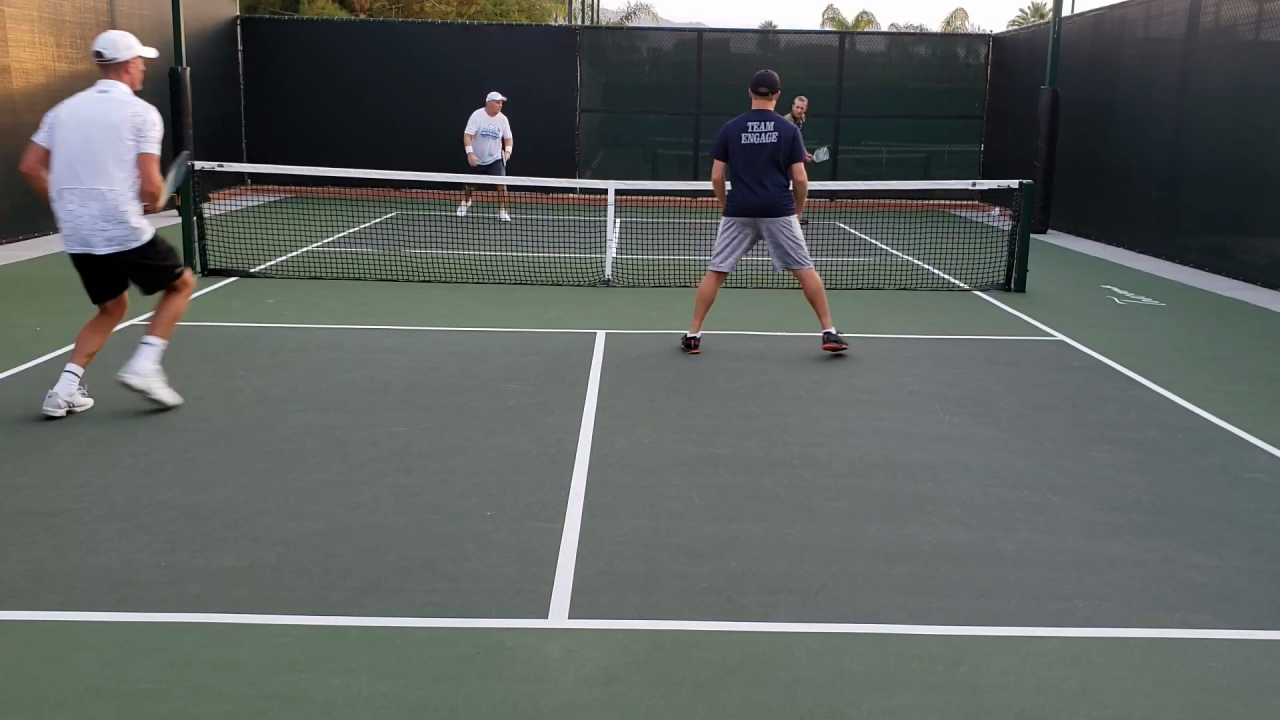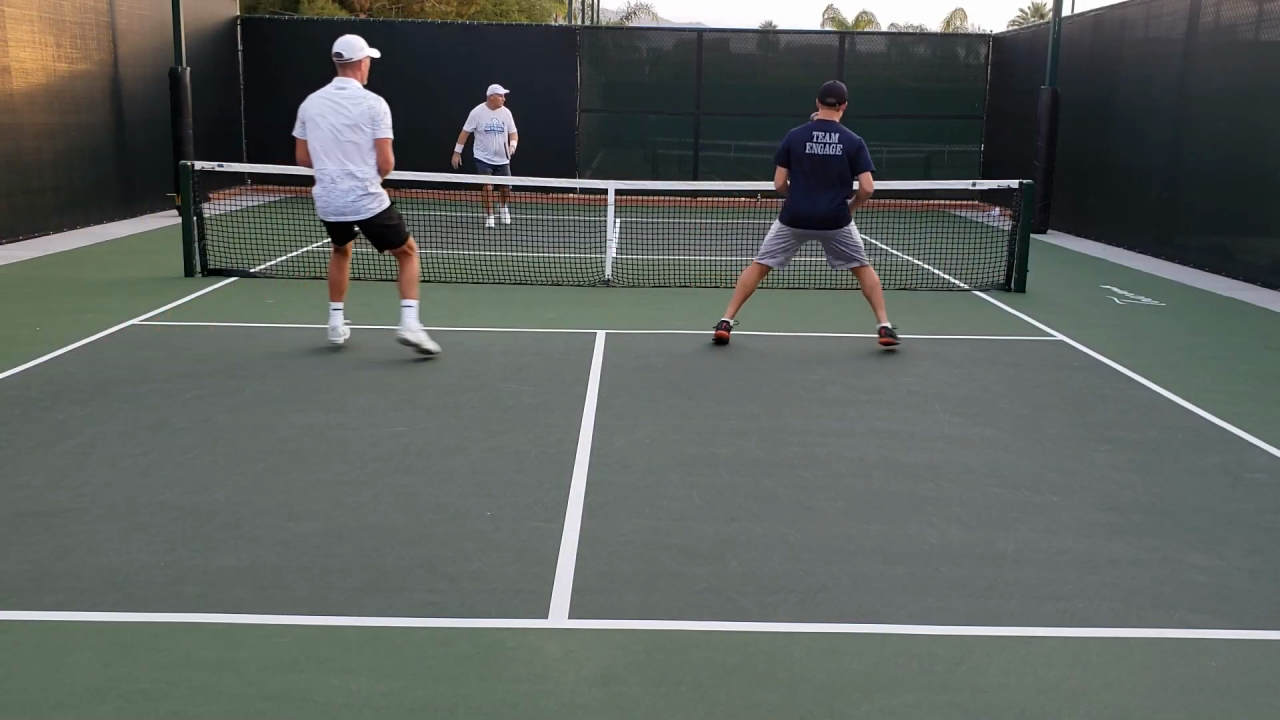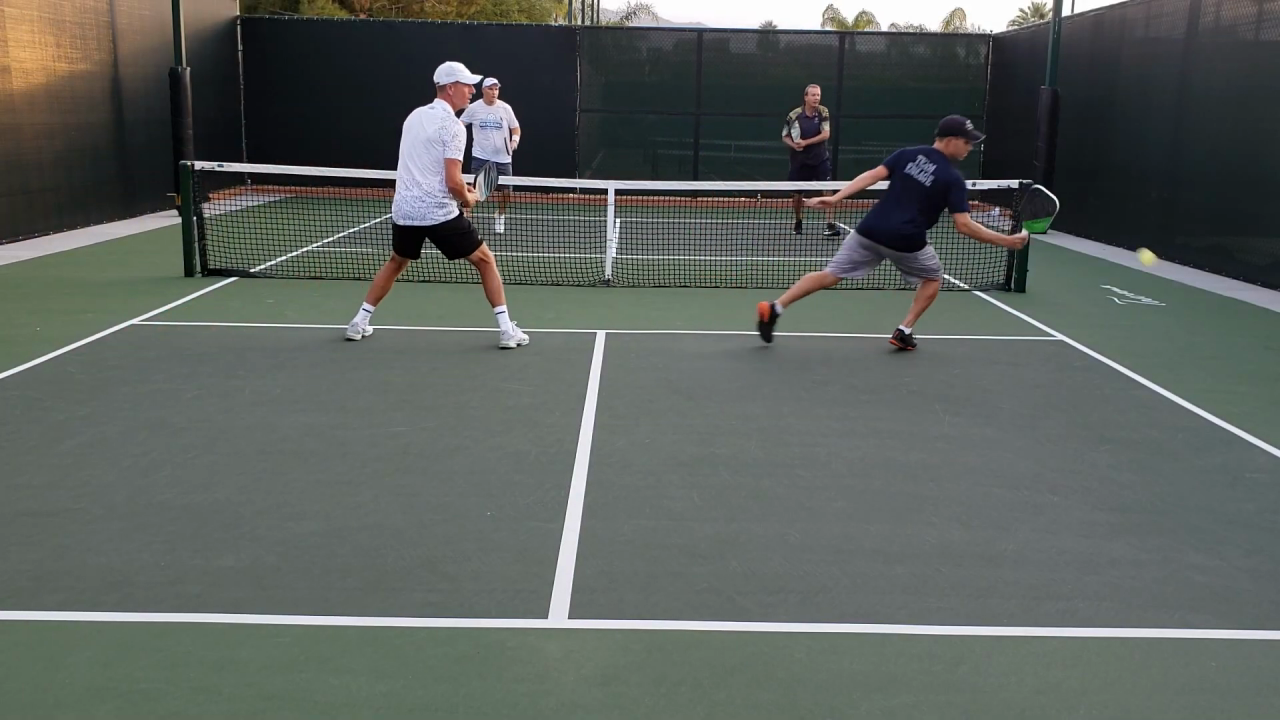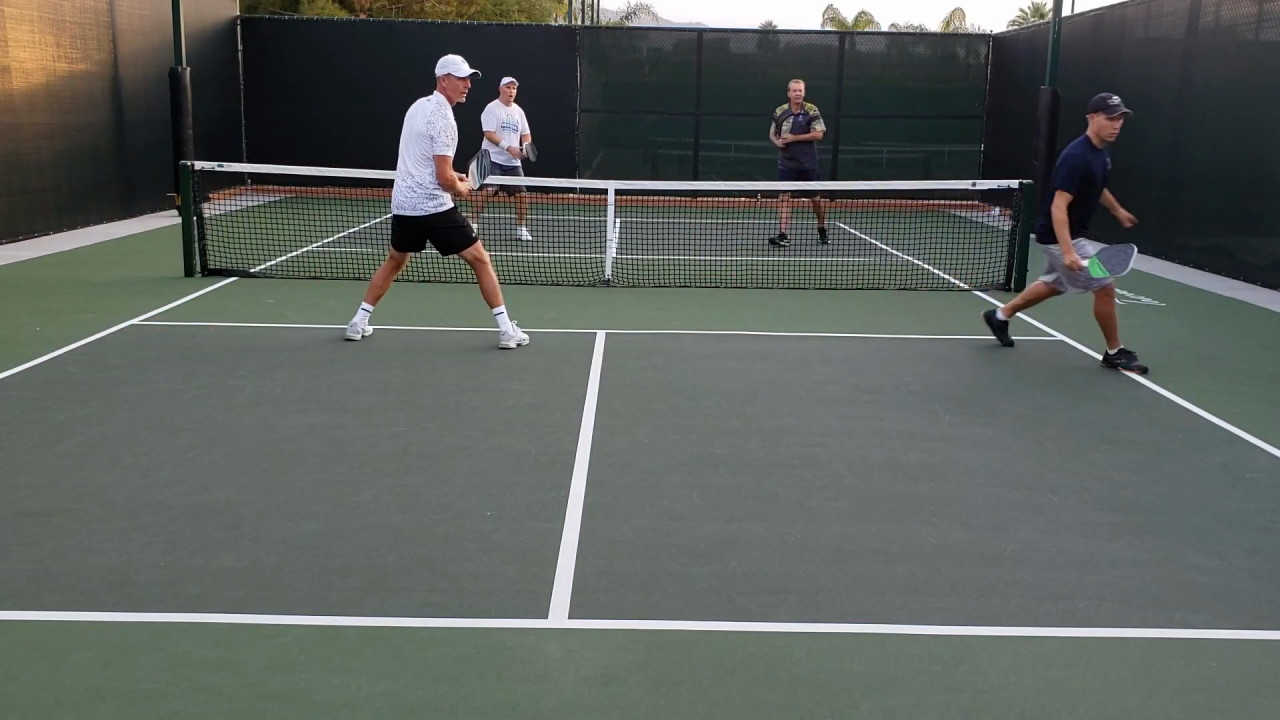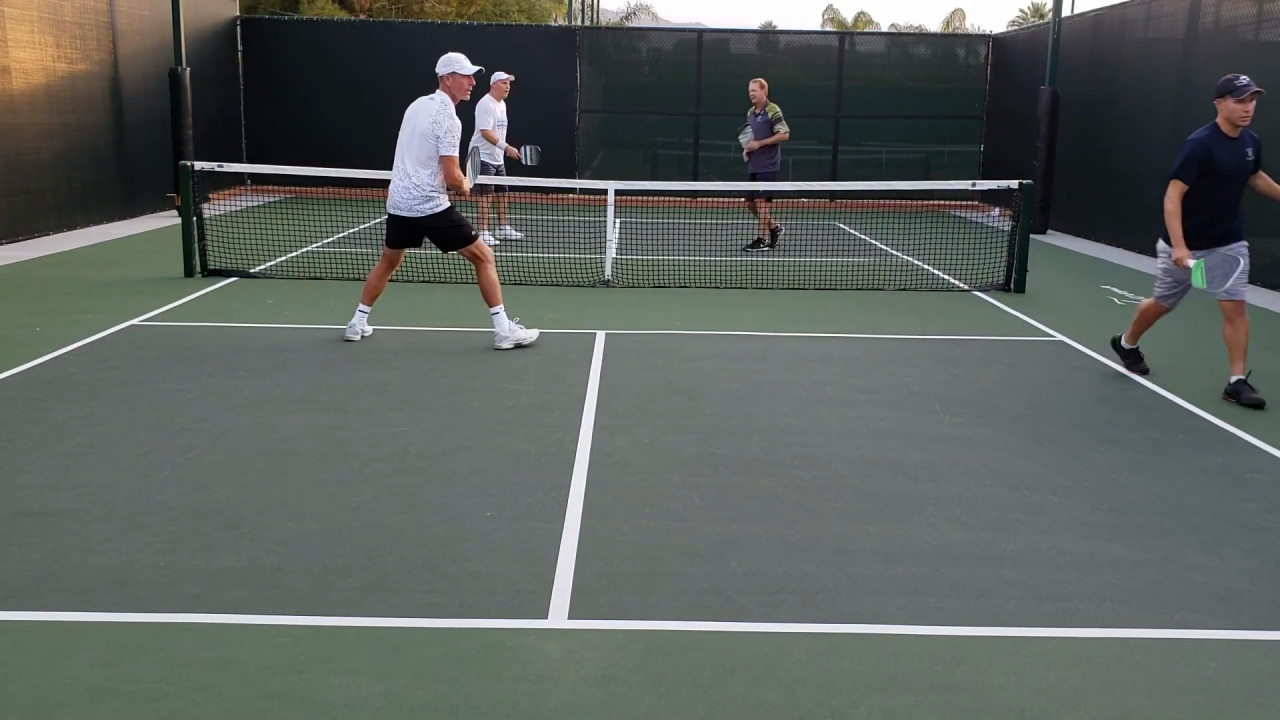
dt=0.5s
person 1, frame 1
left shoulder: (64, 109)
right shoulder: (142, 113)
left elbow: (30, 167)
right elbow: (150, 187)
right wrist: (156, 201)
left hip: (79, 238)
right hip: (126, 234)
left knee: (114, 310)
right knee: (181, 287)
left ankle: (64, 390)
right ankle: (143, 365)
person 1, frame 2
left shoulder: (310, 104)
right shoulder: (374, 104)
left elbow: (302, 157)
right elbow: (385, 164)
left hip: (328, 204)
right hip: (367, 201)
left knee: (341, 253)
right knee: (408, 255)
left ankle: (336, 323)
right ankle: (409, 325)
person 1, frame 3
left shoulder: (414, 117)
right shoulder: (452, 125)
right elbow: (453, 182)
left wrist: (459, 188)
right wrist: (468, 198)
left hip: (404, 211)
right hip: (439, 213)
left knee: (396, 263)
right knee: (485, 260)
left ankle: (359, 322)
right ankle: (506, 329)
person 1, frame 4
left shoulder: (418, 106)
right shoulder: (443, 118)
right elbow: (443, 178)
left wrist: (451, 176)
right wrist: (461, 188)
left hip: (403, 203)
right hip: (434, 206)
left knee: (394, 261)
right knee: (480, 260)
left ankle: (359, 322)
right ankle: (506, 329)
person 1, frame 5
left shoulder: (417, 105)
right shoulder: (447, 119)
right elbow: (451, 179)
right wrist: (462, 187)
left hip: (398, 202)
right hip: (431, 206)
left knee: (387, 261)
right knee: (482, 257)
left ankle: (357, 323)
right ankle: (504, 329)
person 2, frame 1
left shoulder: (730, 128)
right shoulder: (787, 129)
left elbow: (717, 177)
right elbow: (800, 178)
left wrist: (725, 205)
right wrist: (795, 207)
left hip: (739, 212)
right hip: (779, 212)
left knee: (715, 272)
right knee: (805, 271)
left ankle: (693, 336)
right ankle: (829, 333)
person 2, frame 2
left shoulder: (794, 137)
right shoulder: (854, 142)
left elbow: (779, 184)
right elbow: (867, 188)
right wrist: (850, 207)
left hip: (794, 218)
right hip: (835, 221)
left knee: (759, 265)
right knee: (863, 268)
left ankle: (726, 322)
right ankle: (884, 327)
person 2, frame 3
left shoulder: (908, 155)
right shoulder: (952, 179)
left elbow: (870, 176)
right elbow: (964, 225)
left wrist: (835, 198)
right wrist: (1006, 240)
left hip: (869, 231)
right hip: (905, 242)
left knee: (829, 275)
right knee: (933, 277)
left ankle: (775, 307)
right ankle: (903, 333)
person 2, frame 4
left shoulder: (1102, 152)
right shoulder: (1078, 157)
right elbow: (1059, 206)
left wrist: (1117, 209)
right wrist: (1068, 251)
left hip: (1074, 232)
right hip: (1064, 236)
left knee: (1056, 284)
right knee: (1104, 287)
left ankle: (1000, 316)
right ankle: (1114, 351)
person 2, frame 5
left shoulder: (1251, 141)
right shoulder: (1199, 145)
right elbow: (1173, 196)
right wrist: (1178, 245)
left hip: (1230, 243)
right hip: (1192, 244)
left knee: (1236, 307)
right knee: (1164, 303)
left ankle: (1238, 380)
right ankle: (1126, 344)
